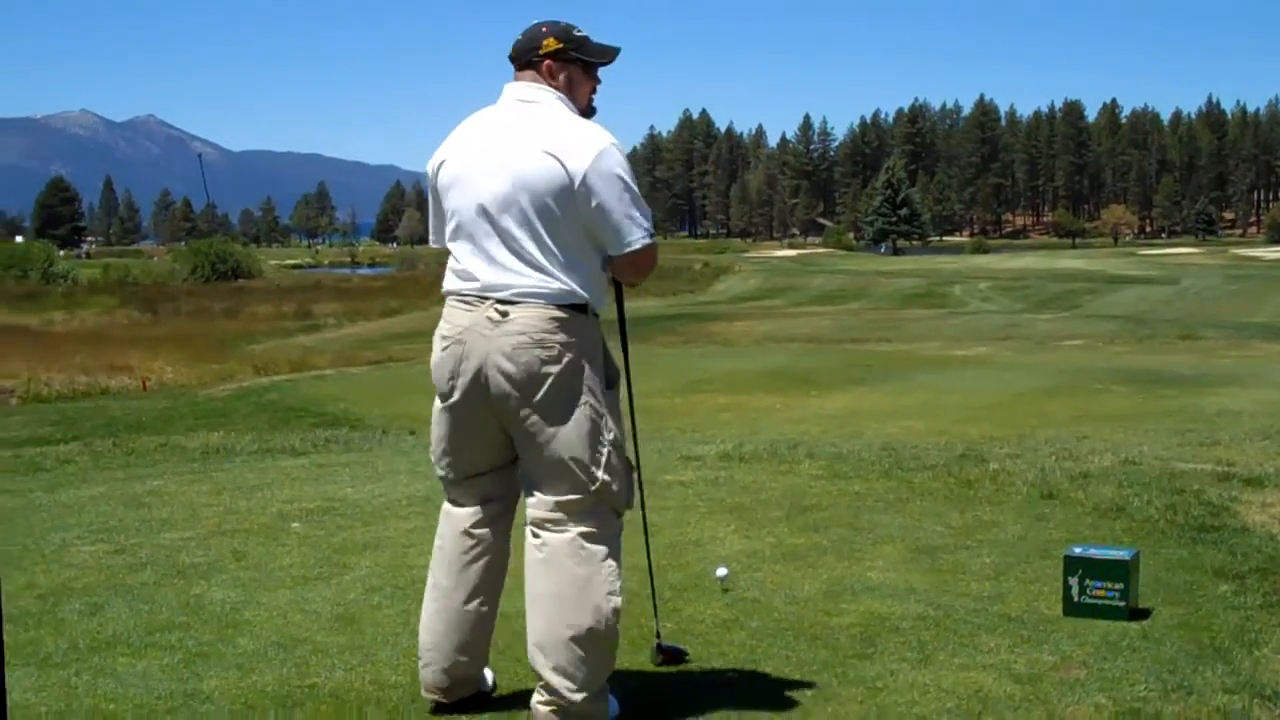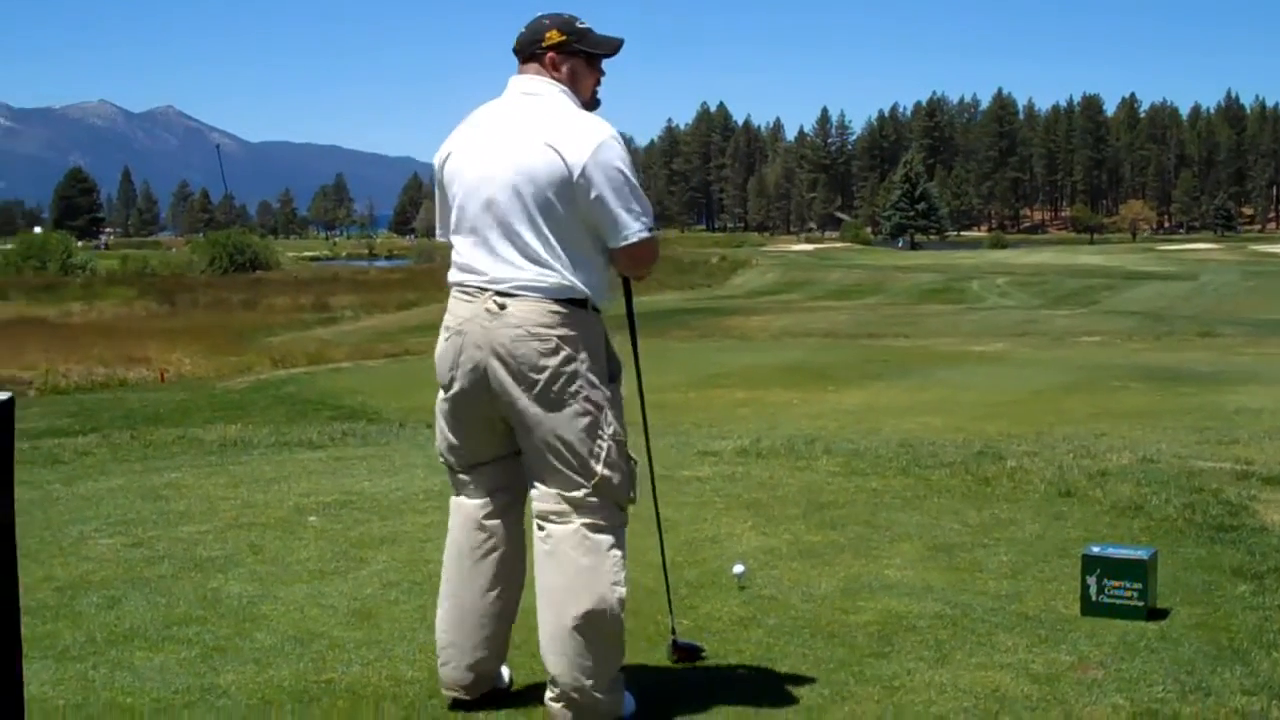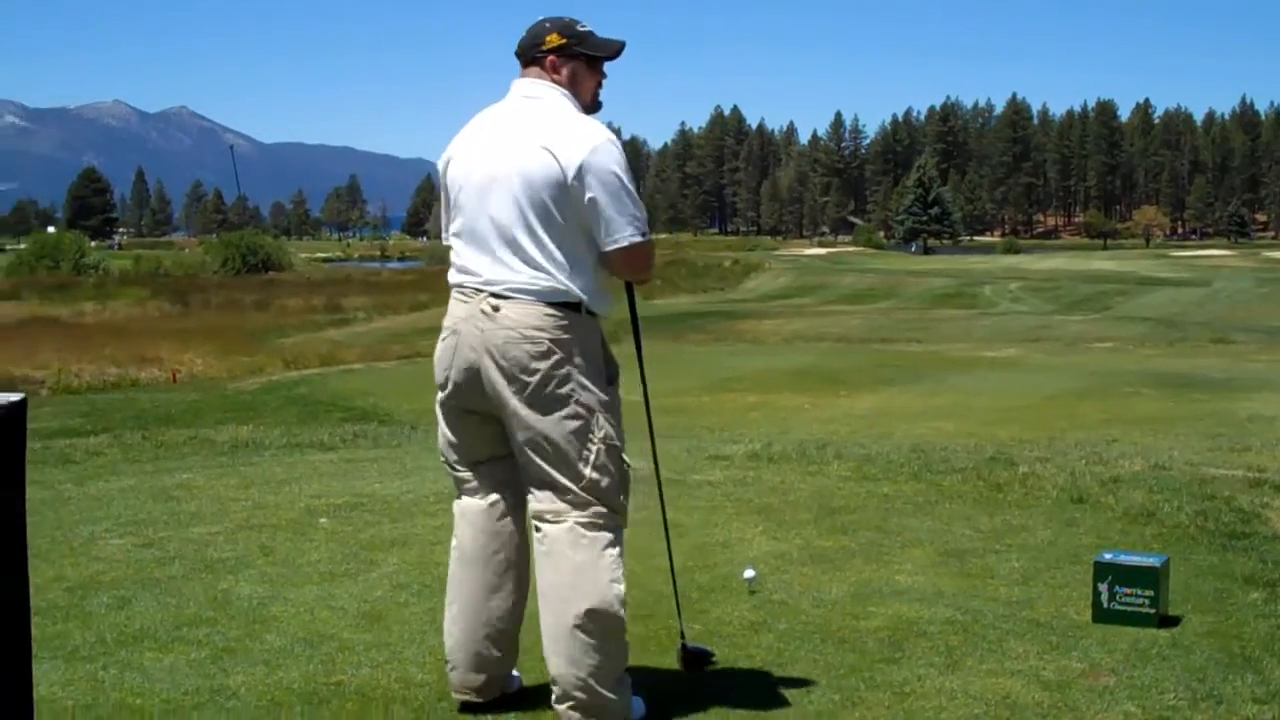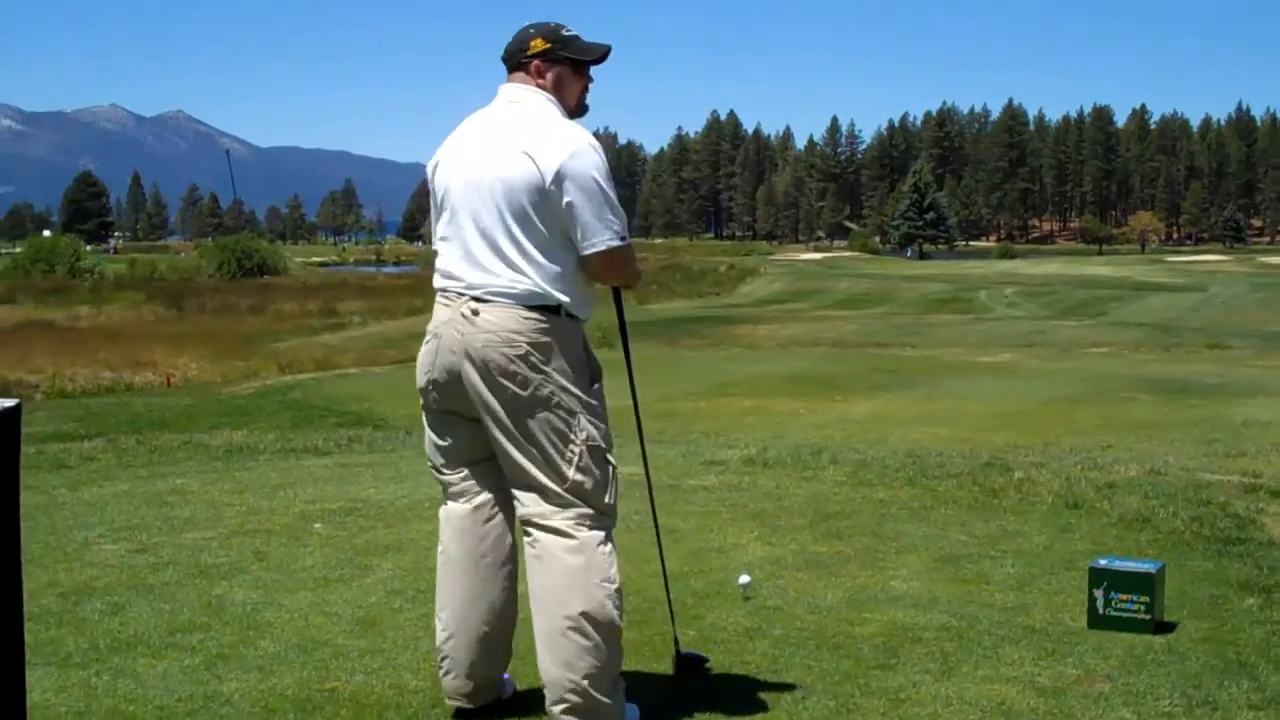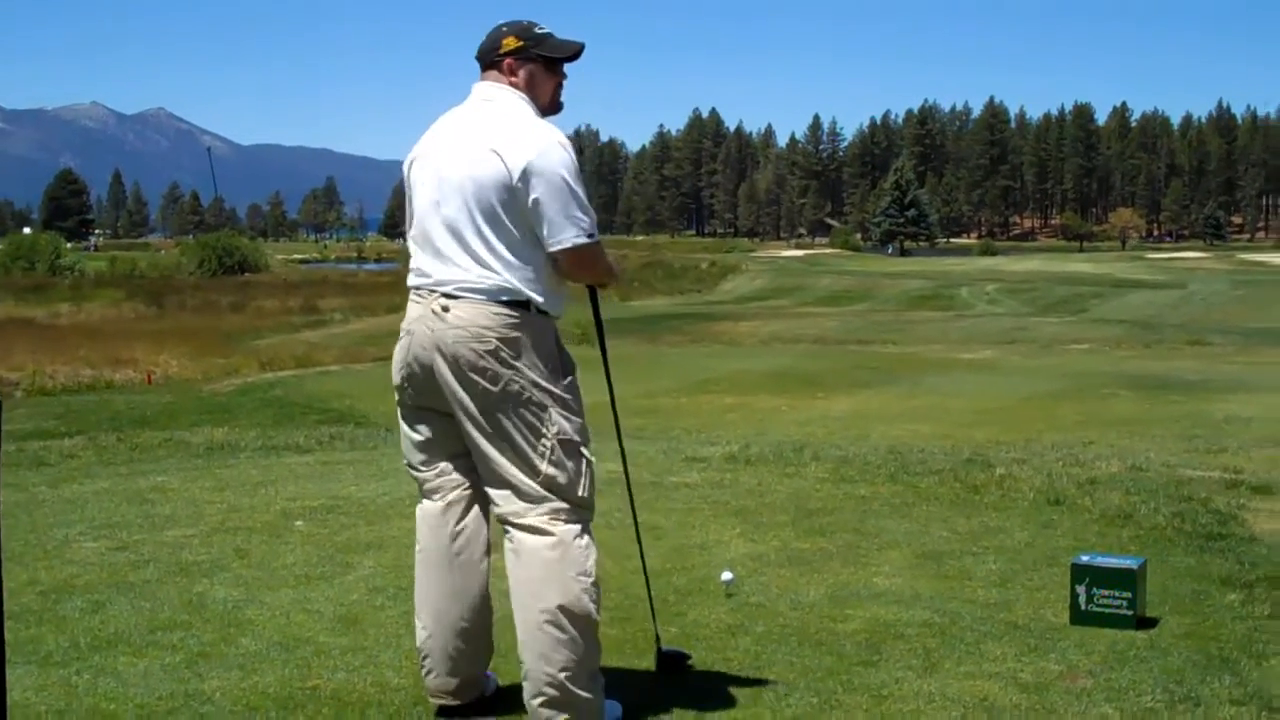
dt=0.1s
person 1, frame 1
left shoulder: (455, 142)
right shoulder: (586, 142)
right elbow: (638, 260)
right wrist: (602, 266)
left hip: (463, 331)
right hip: (549, 339)
left knee: (470, 507)
right knee: (573, 518)
person 1, frame 2
left shoulder: (462, 134)
right shoulder: (587, 135)
right elbow: (639, 253)
right wrist: (606, 261)
left hip: (468, 323)
right hip: (551, 333)
left knee: (480, 500)
right knee: (578, 511)
person 1, frame 3
left shoulder: (467, 137)
right shoulder: (585, 138)
right elbow: (632, 257)
right wrist: (637, 268)
left hip: (465, 326)
right hip: (546, 336)
left knee: (483, 502)
right knee: (579, 511)
person 1, frame 4
left shoulder: (456, 141)
right shoulder: (567, 143)
right elbow: (611, 261)
right wrist: (628, 275)
left hip: (450, 329)
right hip: (529, 339)
left knee: (470, 506)
right knee: (567, 514)
person 1, frame 5
left shoulder: (432, 138)
right shoulder: (536, 140)
right elbow: (575, 258)
right wrist: (605, 272)
left hip: (424, 325)
right hip: (499, 335)
left knee: (446, 501)
right knee: (546, 508)
